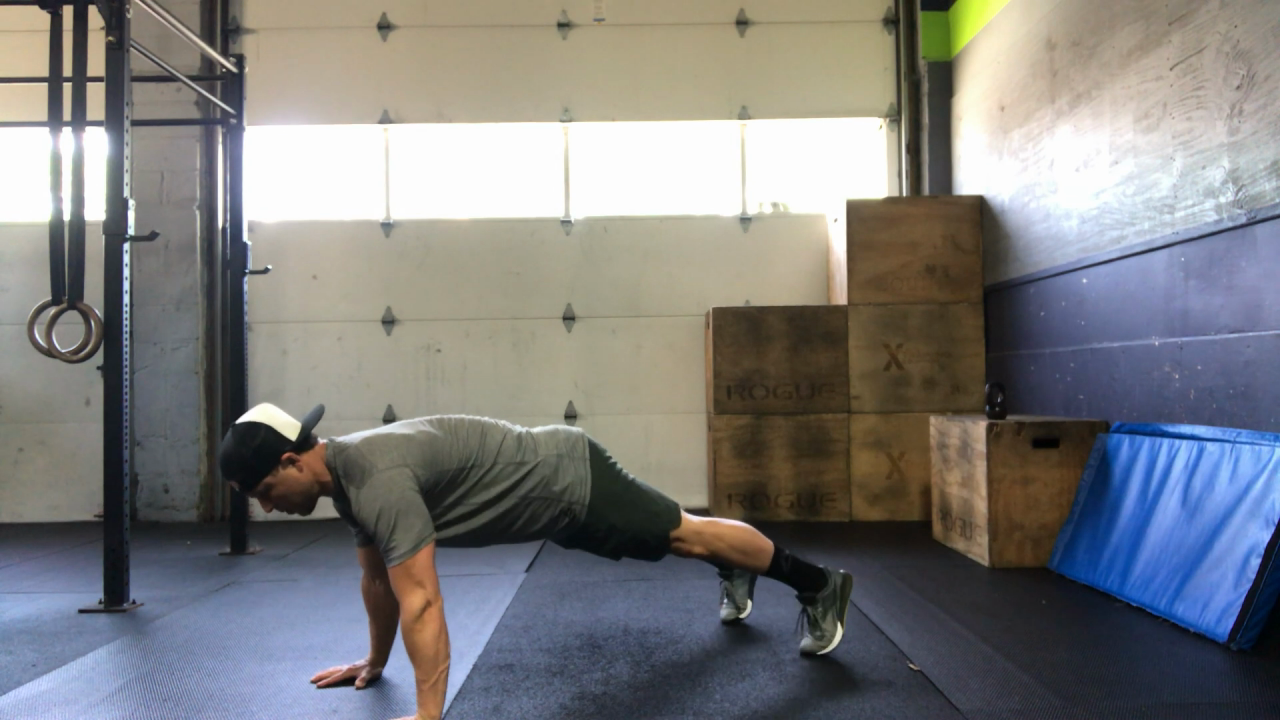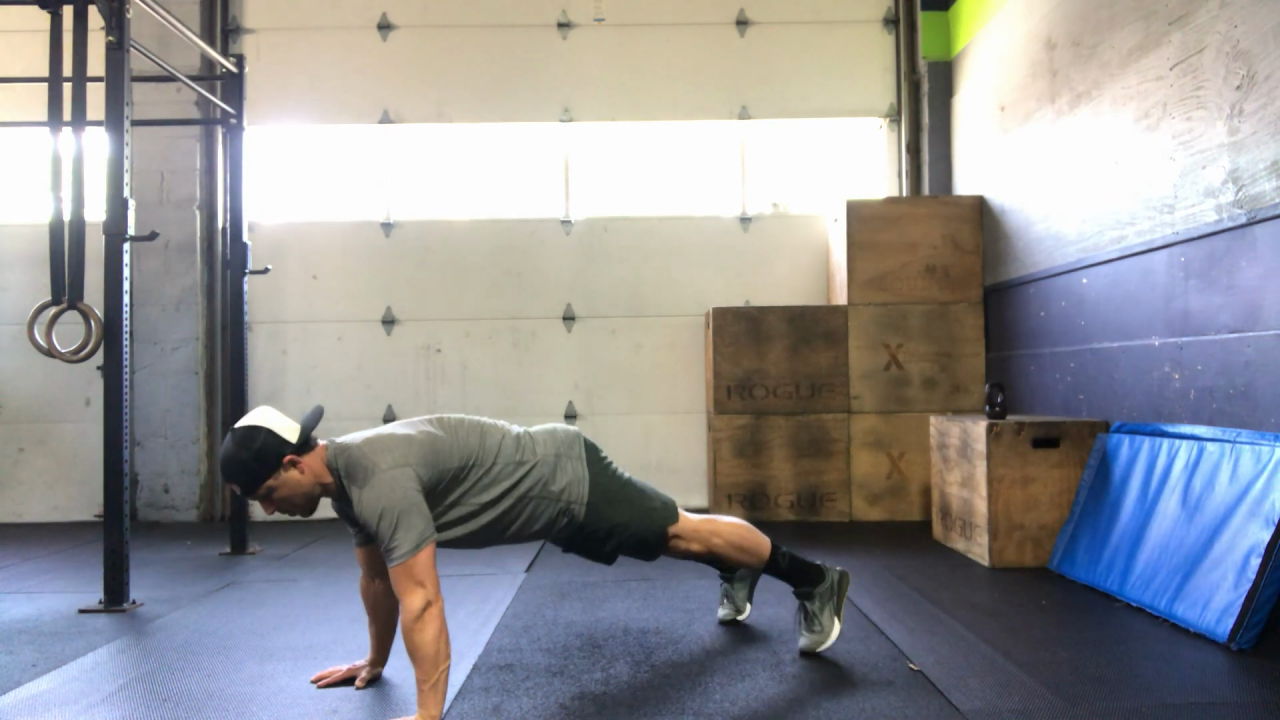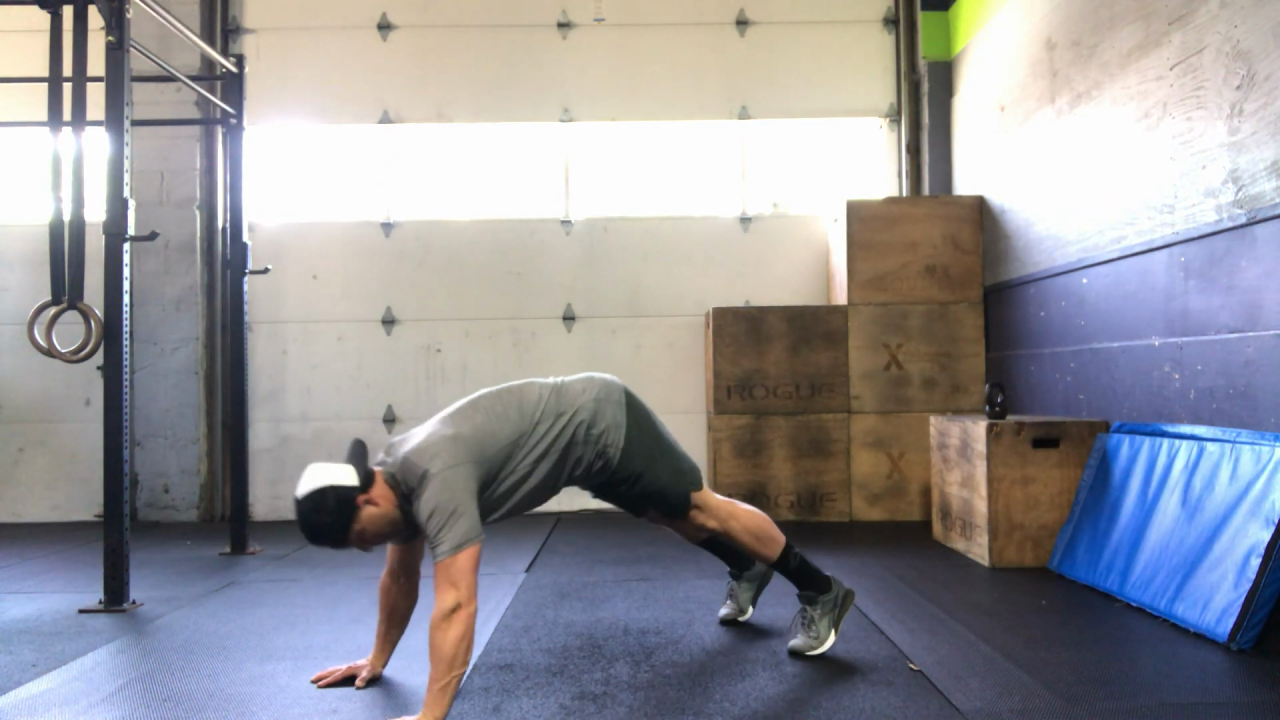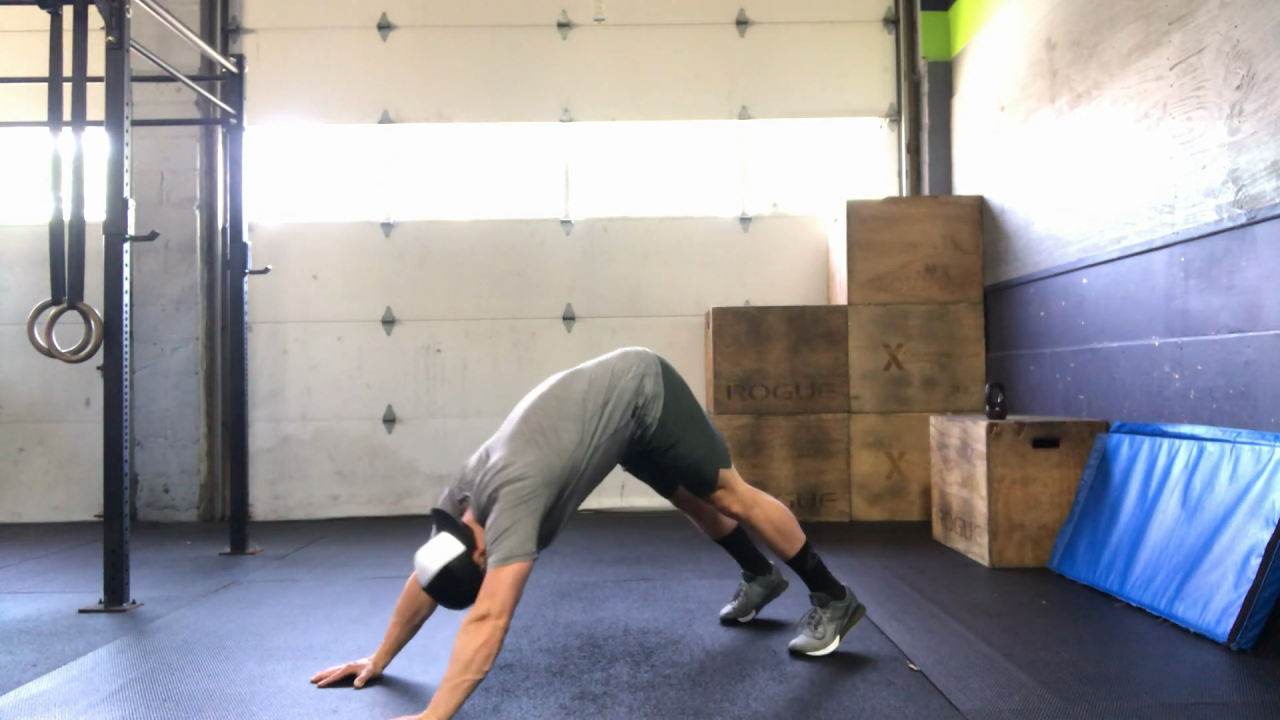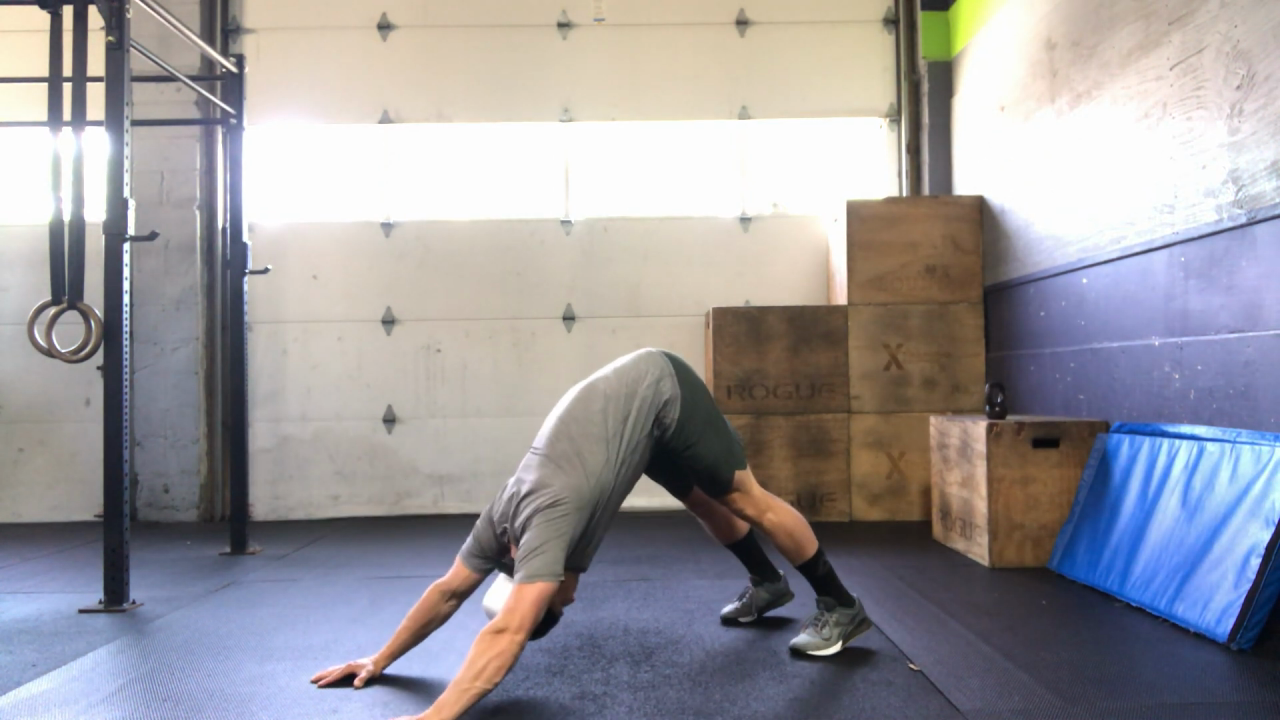
dt=0.7s
person 1, frame 1
left shoulder: (378, 481)
right shoulder: (347, 475)
left elbow: (420, 603)
right elbow: (376, 579)
right wrist: (373, 661)
left hip: (567, 481)
right hip: (554, 489)
left knee: (685, 534)
right knee: (671, 538)
left ankle: (819, 586)
right ankle: (734, 573)
person 1, frame 2
left shoulder: (378, 480)
right shoulder: (346, 478)
left elbow: (421, 602)
right elbow: (376, 577)
right wrist: (374, 660)
left hip: (565, 483)
right hip: (551, 487)
left knee: (682, 532)
right knee: (664, 534)
left ankle: (816, 583)
right ankle: (737, 576)
person 1, frame 3
left shoulder: (434, 480)
right shoulder: (395, 477)
left elbow: (455, 602)
right elbow: (400, 577)
right wrist: (376, 660)
left hip: (601, 422)
right hip: (586, 435)
left knee: (702, 510)
right knee: (673, 515)
left ankle: (820, 592)
right ankle: (746, 573)
person 1, frame 4
left shoulder: (512, 499)
right shoulder: (464, 493)
left elbow: (488, 618)
right elbow: (423, 581)
right wrist: (378, 659)
left hip: (644, 392)
right hip: (622, 406)
left knee: (731, 495)
right knee: (691, 499)
left ankle: (832, 600)
right ankle: (760, 576)
person 1, frame 5
left shoulder: (546, 522)
right shoulder: (504, 516)
left elbow: (507, 632)
right elbow: (448, 590)
right wrist: (379, 660)
left hip: (662, 390)
right hip: (637, 395)
left knee: (746, 499)
right knee: (704, 503)
left ankle: (840, 606)
right ankle: (767, 583)
